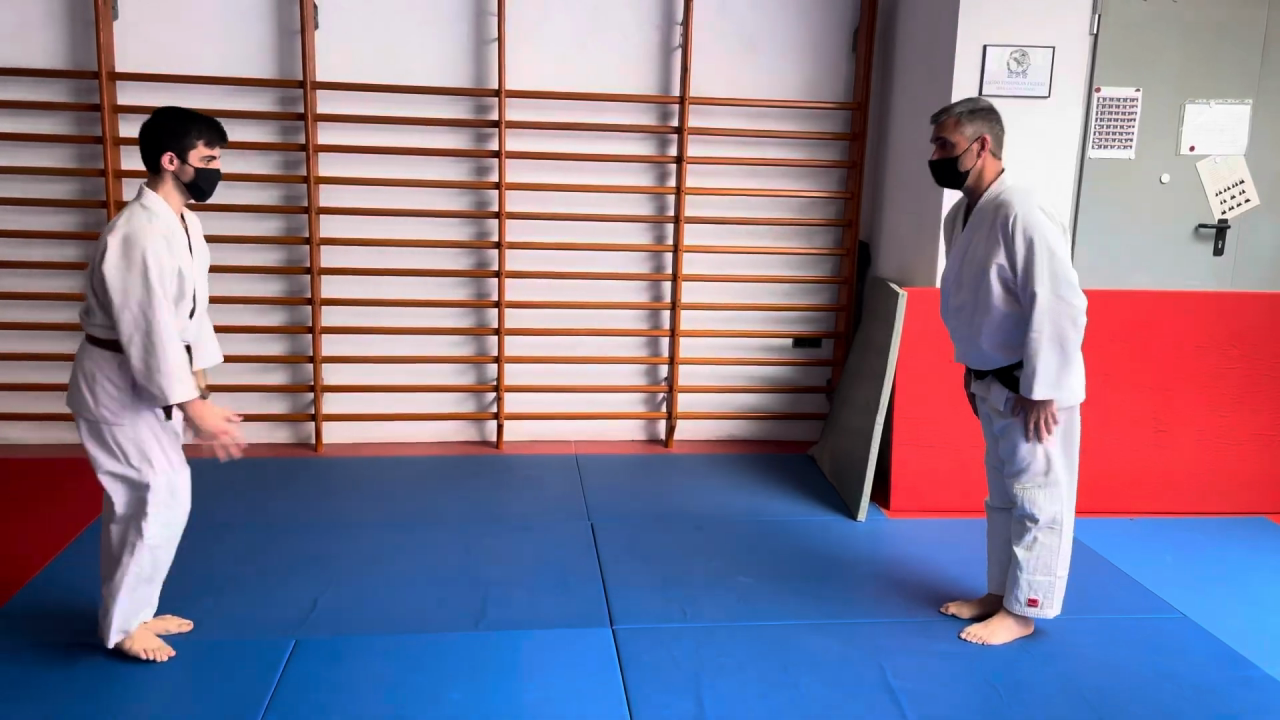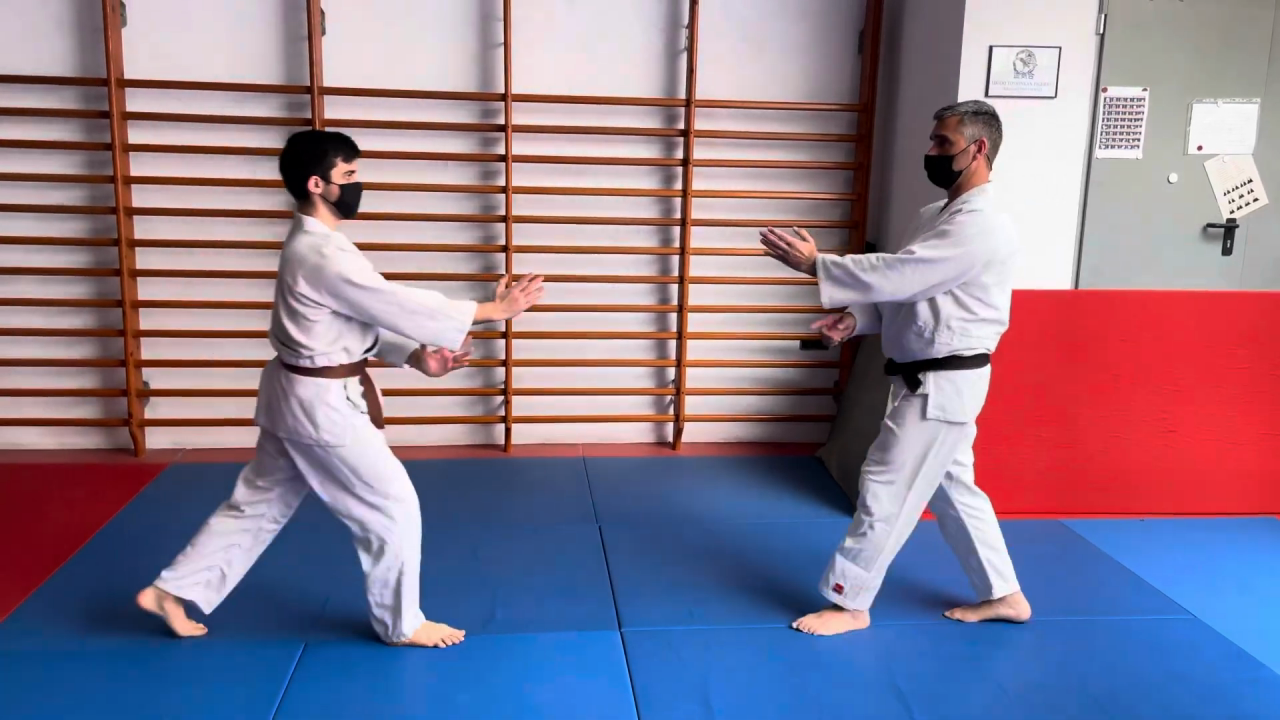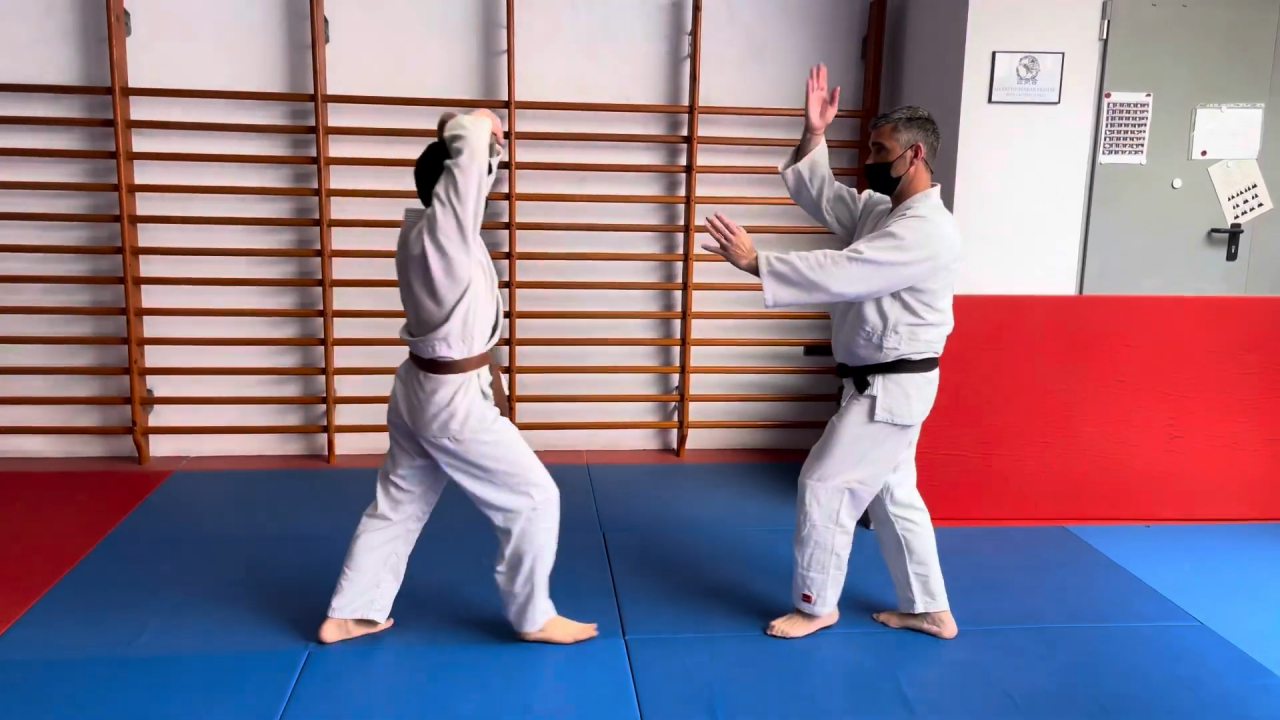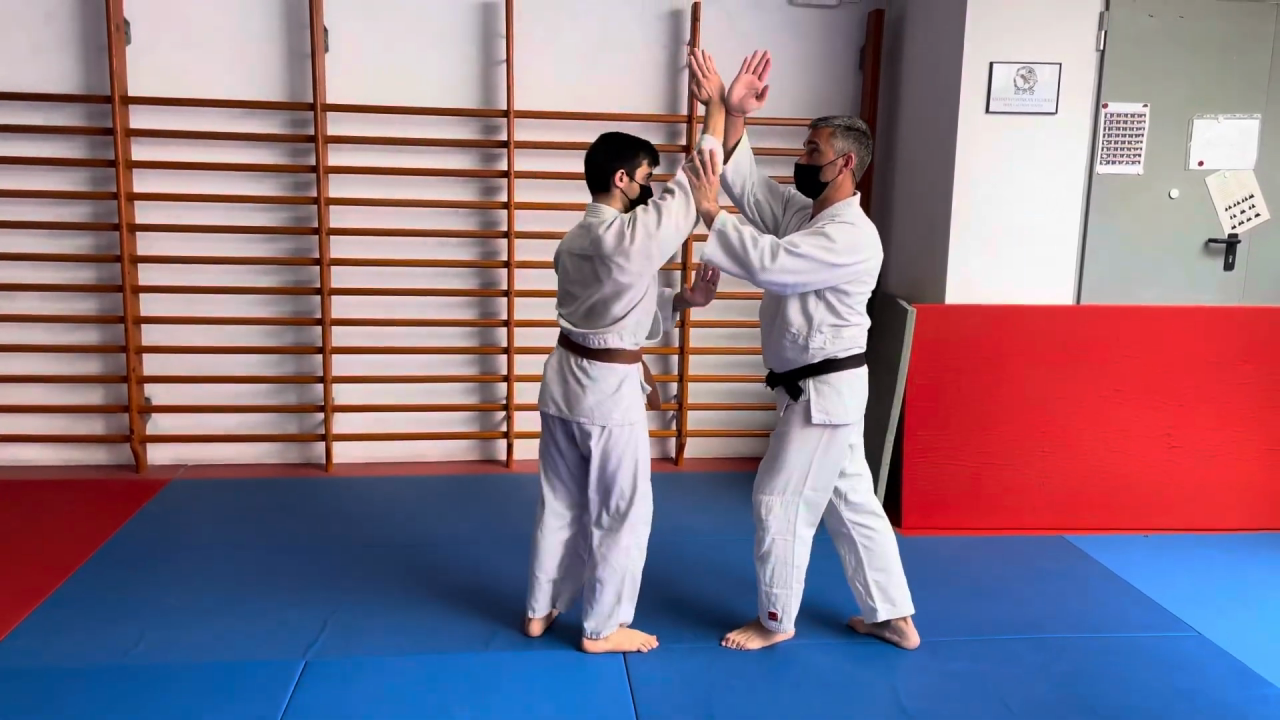
dt=0.7s
person 1, frame 1
left shoulder: (1022, 215)
right shoulder: (959, 216)
left elbow: (1056, 308)
left wrist: (1042, 393)
right wrist: (973, 372)
left hip: (1039, 382)
right hip: (997, 381)
left knee: (1037, 498)
right knee: (1004, 493)
left ankle: (1024, 611)
right ankle: (1000, 594)
person 1, frame 2
left shoulder: (981, 226)
right shoulder: (937, 214)
left elbow: (900, 274)
right elbow: (905, 284)
left wrist: (816, 264)
right wrist: (854, 318)
left hip: (944, 384)
right hip: (929, 378)
left knee: (885, 489)
right knee: (952, 489)
left ankle: (848, 603)
right ankle: (1003, 595)
person 1, frame 3
left shoulder: (927, 231)
right shoulder: (879, 210)
left elbow: (838, 274)
right elbow: (814, 192)
left wrist: (754, 262)
right wrist: (815, 130)
left hip: (893, 388)
right hip: (880, 384)
left knee: (824, 486)
right knee: (893, 495)
left ankle: (815, 604)
right ankle: (930, 609)
person 1, frame 4
left shoulder: (852, 237)
right shoulder: (801, 211)
left elbow: (770, 265)
right elbow: (744, 181)
left wrist: (711, 215)
right wrist: (731, 113)
left hip: (824, 390)
right hip: (817, 387)
left knee: (781, 503)
right knee: (852, 502)
left ankle: (775, 620)
right ankle: (892, 617)
person 2, frame 1
left shoulder: (183, 222)
right shoulder: (142, 230)
left elbow: (188, 311)
right elbow: (150, 326)
left wrist: (194, 391)
right wrist: (190, 406)
left hip: (147, 380)
right hip: (120, 382)
left knee: (156, 496)
right knee: (164, 498)
left ankle: (132, 611)
right ankle: (121, 623)
person 2, frame 2
left shoulder: (316, 242)
right shoulder: (321, 255)
left elbow: (368, 316)
right elbow: (395, 304)
left wrist: (416, 356)
right wrist: (491, 310)
left hip: (298, 394)
right hip: (323, 402)
left knee: (258, 504)
right knee: (392, 508)
left ankle: (172, 590)
right ankle: (402, 622)
person 2, frame 3
left shoulder: (419, 228)
right shoulder: (442, 231)
left elbow: (474, 153)
right elbow: (469, 146)
left wrist: (477, 132)
right wrist: (461, 128)
left hip: (421, 390)
right hip: (456, 399)
left knee: (396, 505)
right knee: (532, 499)
left ankle: (347, 614)
right ankle: (535, 616)
person 2, frame 4
left shoulder: (573, 242)
right shoulder: (633, 237)
right elbow: (692, 189)
left wrist: (684, 300)
right wrist: (721, 113)
left hip: (564, 379)
right hip: (609, 390)
left knee: (559, 505)
right knee: (621, 514)
left ankle: (540, 610)
right ankle: (602, 627)
